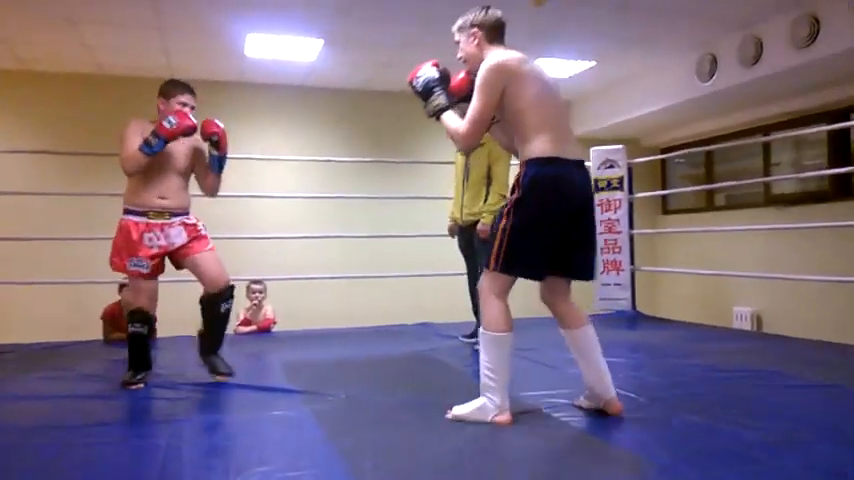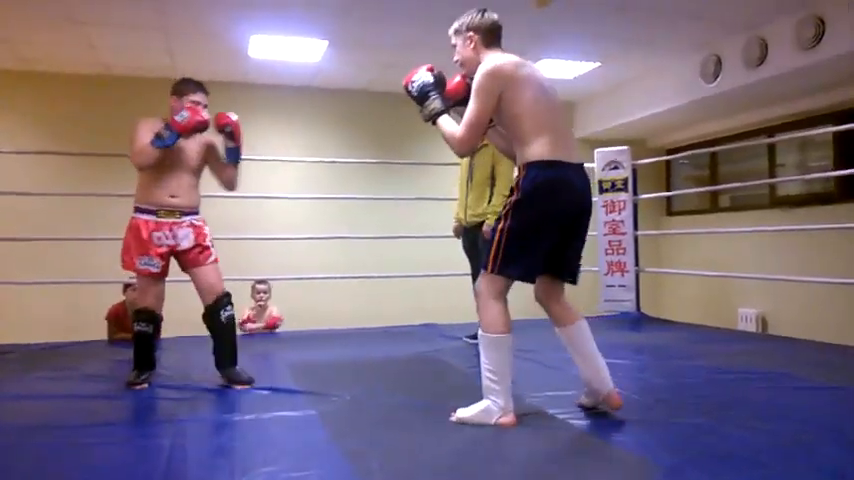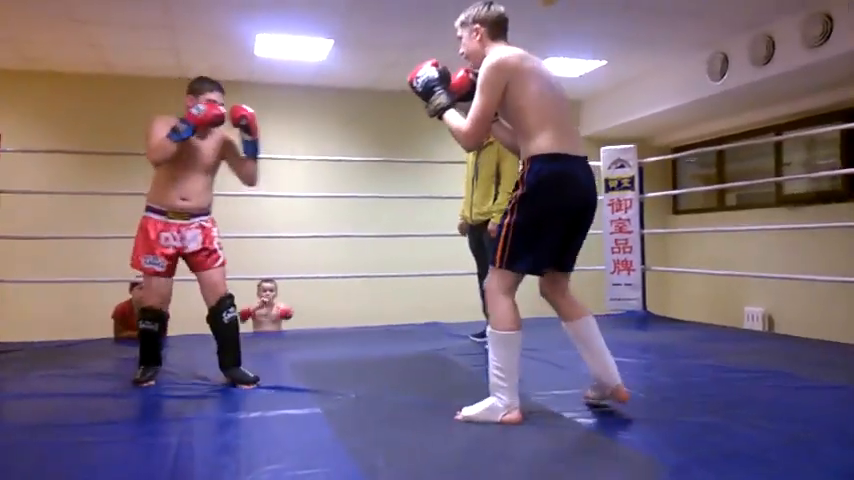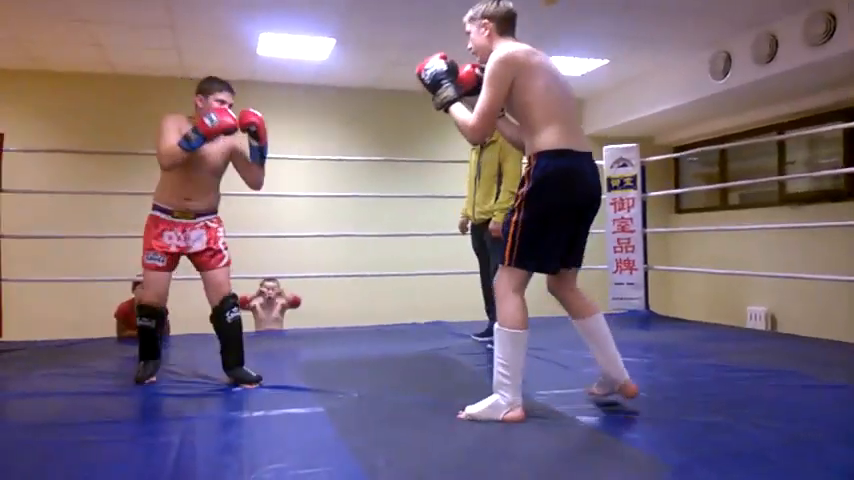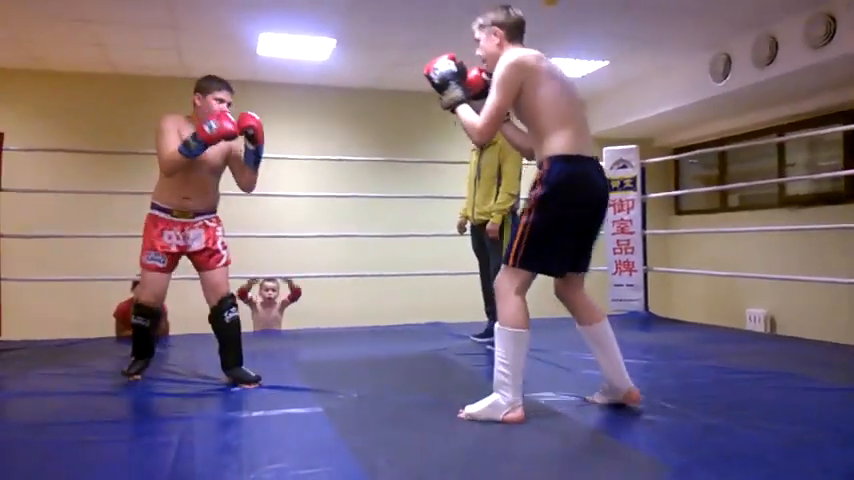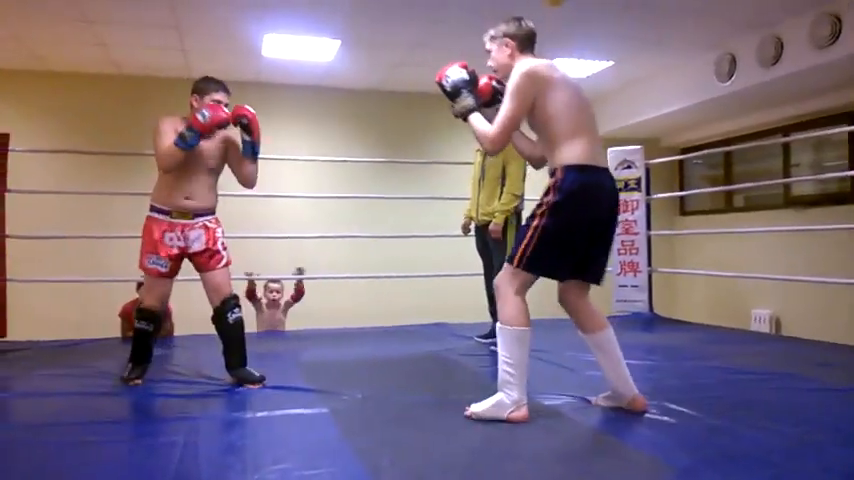
dt=0.1s
person 1, frame 1
left shoulder: (495, 66)
right shoulder: (527, 68)
left elbow: (466, 140)
left wrist: (438, 101)
right wrist: (485, 115)
left hip: (543, 181)
right hip: (576, 181)
left knee: (491, 288)
right knee: (557, 295)
left ankle: (495, 403)
right ankle: (603, 392)
person 1, frame 2
left shoulder: (492, 70)
right shoulder: (525, 71)
left elbow: (463, 144)
left wrist: (435, 107)
right wrist: (484, 118)
left hip: (543, 184)
right hip: (575, 184)
left knee: (490, 290)
right knee: (550, 294)
left ankle: (498, 405)
right ankle: (602, 387)
person 1, frame 3
left shoulder: (497, 63)
right shoulder: (531, 64)
left elbow: (470, 138)
left wrist: (440, 101)
right wrist: (488, 112)
left hip: (547, 178)
right hip: (579, 178)
left knee: (499, 286)
right knee: (556, 288)
left ankle: (504, 402)
right ankle: (610, 381)
person 1, frame 4
left shoulder: (504, 57)
right shoulder: (536, 60)
left elbow: (475, 131)
left wrist: (447, 95)
right wrist: (491, 106)
left hip: (553, 174)
right hip: (583, 173)
left knee: (508, 284)
right knee: (562, 283)
left ankle: (507, 400)
right ankle: (617, 378)
person 1, frame 5
left shoulder: (514, 62)
right shoulder: (544, 67)
left elbow: (481, 134)
left wrist: (454, 96)
right wrist: (498, 111)
left hip: (563, 179)
right hip: (591, 179)
left knee: (509, 285)
right knee: (570, 288)
left ankle: (508, 400)
right ankle: (621, 385)
person 1, frame 6
left shoulder: (527, 72)
right shoulder: (553, 78)
left elbow: (493, 142)
right elbow: (539, 156)
left wrist: (466, 104)
right wrist: (495, 110)
left hip: (574, 188)
right hip: (600, 189)
left knee: (509, 284)
right knee: (574, 297)
left ankle: (512, 398)
right ankle: (626, 392)
person 2, frame 1
left shoulder: (194, 144)
right shoulder: (137, 128)
left elbow: (211, 189)
right elbow: (129, 166)
left wrist: (218, 151)
right wrist: (161, 135)
left hip: (181, 224)
right hip: (139, 225)
left knee: (220, 284)
right knee: (142, 301)
left ankle: (210, 350)
right ankle: (139, 366)
person 2, frame 2
left shoulder: (205, 141)
right shoulder: (149, 127)
left elbow: (230, 183)
right elbow: (140, 161)
left wrist: (232, 142)
right wrist: (173, 130)
left hip: (190, 225)
right hip: (149, 223)
left knee: (216, 295)
right knee: (149, 301)
left ankle: (228, 365)
right ankle: (143, 366)
person 2, frame 3
left shoulder: (222, 139)
right shoulder: (165, 124)
left elbow: (250, 179)
right elbow: (156, 157)
left wrist: (250, 138)
right wrist: (189, 124)
left hip: (200, 225)
right hip: (160, 224)
left knee: (220, 297)
right knee: (156, 299)
left ankle: (231, 366)
right ankle: (149, 362)
person 2, frame 4
left shoulder: (231, 139)
right shoulder: (173, 123)
left elbow: (255, 183)
right elbow: (166, 162)
left wrist: (258, 143)
right wrist: (201, 132)
left hip: (206, 225)
right hip: (165, 222)
left knee: (223, 297)
right knee: (153, 296)
left ankle: (235, 365)
right ankle: (148, 358)
person 2, frame 5
left shoulder: (229, 140)
right shoulder: (172, 123)
left elbow: (247, 185)
right elbow: (167, 167)
left wrist: (254, 146)
right wrist: (200, 138)
left hip: (205, 225)
right hip: (164, 221)
left knee: (221, 297)
right knee: (149, 297)
left ankle: (234, 365)
right ankle: (141, 355)
person 2, frame 6
left shoulder: (225, 140)
right shoulder: (170, 125)
left elbow: (249, 181)
right elbow: (166, 162)
left wrist: (251, 140)
right wrist: (195, 128)
left hip: (204, 226)
right hip: (164, 224)
left knee: (225, 297)
right knee: (153, 300)
left ankle: (237, 366)
right ankle: (138, 362)
person 3, frame 1
left shoulder: (495, 145)
right shoulder: (461, 151)
left elbow: (500, 187)
left wrist: (487, 219)
right wrist: (453, 217)
left hip: (487, 223)
right hip: (466, 224)
right knee: (474, 278)
right ankle: (481, 323)
person 3, frame 2
left shoulder: (497, 147)
left elbow: (503, 187)
left wrist: (491, 219)
right wrist: (458, 218)
left hip: (490, 223)
right hip: (470, 224)
right knee: (478, 278)
person 3, frame 3
left shoulder: (503, 144)
right shoulder: (473, 149)
left elbow: (508, 185)
left wrist: (497, 218)
right wrist: (464, 216)
left hip: (496, 222)
right hip: (476, 222)
right knee: (484, 277)
person 3, frame 4
left shoulder: (506, 143)
right shoulder: (476, 148)
left elbow: (510, 184)
left wrist: (498, 216)
right wrist: (466, 214)
left hip: (497, 220)
right hip: (479, 221)
right knee: (487, 276)
right ankle: (494, 324)
person 3, frame 5
left shoulder: (506, 144)
right shoulder: (476, 149)
left elbow: (510, 186)
left wrist: (496, 218)
right wrist: (464, 215)
left hip: (499, 222)
right hip: (479, 222)
left knee: (500, 276)
right knee: (487, 277)
right ankle: (493, 324)
person 3, frame 6
left shoulder: (510, 145)
right shoulder: (482, 150)
left elbow: (513, 186)
left wrist: (498, 218)
right wrist: (469, 215)
left hip: (501, 222)
right hip: (483, 222)
right knee: (491, 277)
right ankle: (497, 326)
